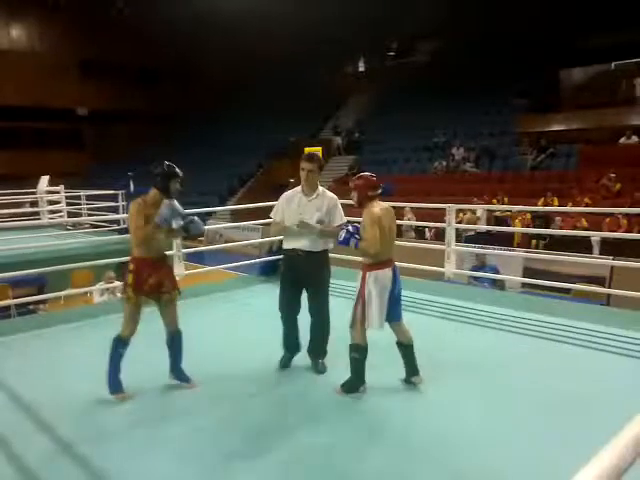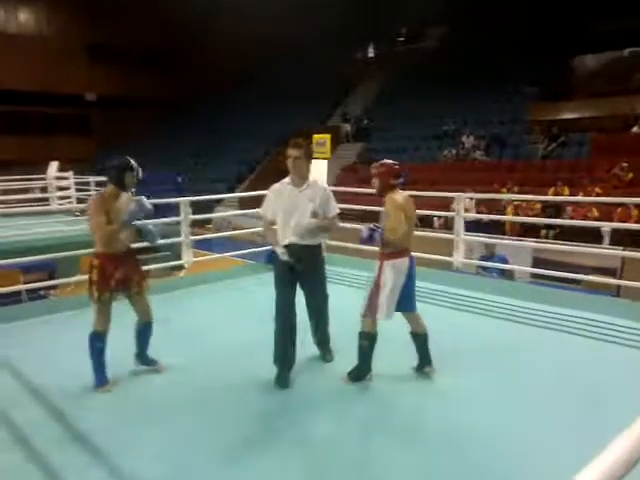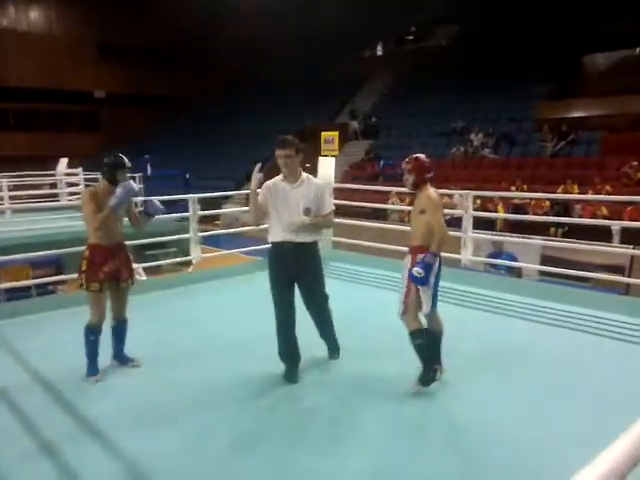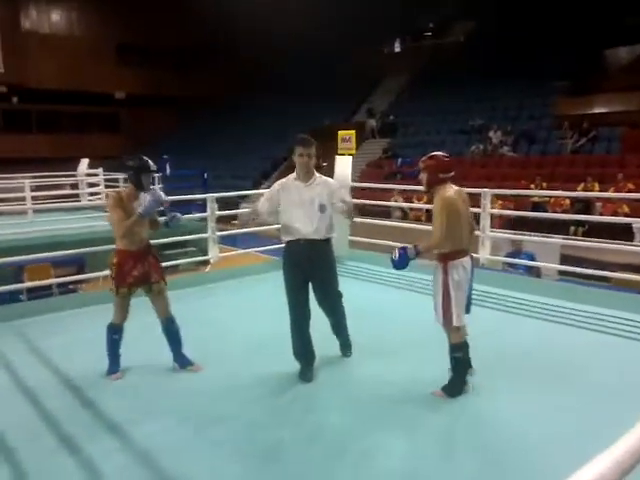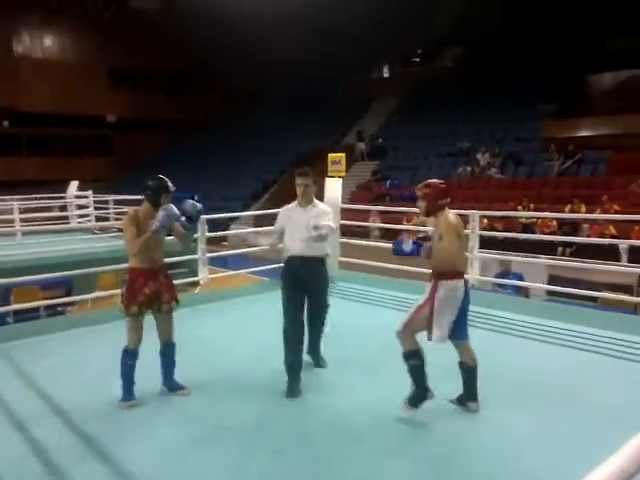
dt=0.5s
person 1, frame 1
left shoulder: (329, 200)
right shoulder: (287, 197)
left elbow: (338, 231)
right elbow: (275, 229)
left wrist: (315, 229)
right wrist: (290, 226)
left hip: (317, 258)
right hip: (291, 257)
left knee: (319, 310)
right knee: (287, 308)
left ankle: (317, 355)
right ankle: (291, 349)
person 1, frame 2
left shoulder: (321, 190)
right shoulder: (276, 190)
left elbow: (333, 223)
right elbow: (267, 226)
left wrist: (314, 225)
right wrist: (277, 246)
left hip: (311, 253)
right hip: (285, 255)
left knee: (318, 304)
right knee: (284, 311)
left ankle: (323, 344)
right ankle: (284, 366)
person 1, frame 3
left shoulder: (316, 187)
right shoulder: (270, 187)
left elbow: (327, 221)
right elbow: (256, 219)
left wrist: (308, 221)
right wrist: (254, 190)
left hip: (307, 251)
right hip: (280, 253)
left knee: (318, 303)
right knee: (283, 311)
left ankle: (331, 342)
right ankle: (291, 362)
person 1, frame 4
left shoulder: (329, 185)
right shoulder: (281, 187)
left elbow: (349, 215)
right elbow: (259, 213)
left wrist: (348, 203)
right wrist: (259, 210)
left hip: (321, 249)
right hip: (294, 251)
left knee: (332, 301)
right knee: (298, 310)
left ankle: (344, 339)
right ankle: (306, 361)
person 1, frame 5
left shoulder: (323, 209)
right shoulder: (286, 212)
left elbow: (327, 231)
right elbow: (278, 236)
left wrist: (316, 235)
right wrist: (274, 244)
left hip: (316, 265)
right hip: (293, 266)
left knee: (317, 314)
right knee: (292, 321)
left ankle: (315, 350)
right ankle: (293, 376)
person 2, frame 1
left shoulder: (370, 213)
right shoulder: (387, 209)
left elbow: (372, 249)
left wrist: (351, 240)
right wrist: (359, 234)
left hip: (374, 274)
right hip: (390, 270)
left knee: (357, 326)
right knee: (396, 323)
left ankle: (357, 380)
right ankle: (413, 373)
person 2, frame 2
left shoulder: (393, 200)
right shoulder: (405, 199)
left elbow: (398, 235)
left wrist: (374, 235)
right wrist: (380, 232)
left hip: (392, 263)
right hip: (405, 260)
left knee: (369, 315)
right knee: (411, 313)
left ankle: (363, 368)
right ankle: (425, 363)
person 2, frame 3
left shoulder: (428, 196)
right shoulder: (423, 195)
left elbow: (441, 231)
left wrist: (427, 259)
left hip: (422, 258)
right hip: (422, 257)
left knee: (408, 313)
right knee: (429, 311)
left ankle: (429, 367)
right ankle: (434, 361)
person 2, frame 4
left shoulder: (443, 197)
right shoulder: (459, 193)
left elbow: (438, 239)
right elbow: (472, 228)
left wrist: (412, 251)
left hip: (450, 264)
right hip: (463, 259)
left knee: (452, 325)
right knee: (455, 320)
left ankle: (458, 381)
right ankle: (464, 364)
person 2, frame 5
left shoulder: (446, 221)
right shoulder: (446, 218)
left elbow: (451, 258)
left wrist: (425, 250)
left hip: (445, 286)
right hip: (457, 284)
left knee: (406, 333)
right knee: (461, 343)
left ankle: (421, 388)
right ankle: (470, 397)
person 3, frame 1
left shoulder: (166, 205)
right shoulder: (139, 206)
right elbow: (138, 240)
left wrist: (186, 228)
right wrist: (159, 221)
left hip: (162, 266)
right hip: (140, 269)
left knee: (173, 326)
right knee: (129, 329)
left ankle: (176, 370)
right ankle: (114, 381)
person 3, frame 2
left shoulder: (128, 198)
right shoulder: (97, 202)
right elbow: (103, 236)
left wrist: (141, 232)
right wrist: (128, 219)
left hip: (127, 259)
right hip: (106, 264)
left knee: (146, 315)
right knee: (102, 324)
left ankle: (142, 355)
right ankle: (99, 375)
person 3, frame 3
left shoulder: (123, 194)
right shoulder: (90, 194)
left elbow: (137, 224)
right elbow: (95, 225)
left wrist: (147, 212)
right wrist: (115, 203)
left hip: (119, 253)
right hip: (97, 257)
left knee: (120, 312)
right knee: (97, 316)
left ankle: (119, 354)
right ankle: (92, 365)
person 3, frame 4
left shoulder: (146, 196)
right shoulder: (115, 199)
right elbow: (121, 232)
left wrist: (167, 222)
right wrist: (143, 211)
left hip: (147, 256)
right hip: (126, 261)
left knee: (165, 313)
right knee: (120, 317)
left ankle: (179, 357)
right ankle: (113, 363)
person 3, frame 5
left shoulder: (165, 215)
right shoulder: (132, 217)
left elbow: (186, 240)
right elbow: (135, 249)
left wrist: (191, 221)
right wrist: (157, 226)
left hip: (161, 277)
right hip: (138, 279)
left knee: (167, 337)
right knee: (134, 341)
left ankle: (169, 381)
right ankle: (128, 392)
